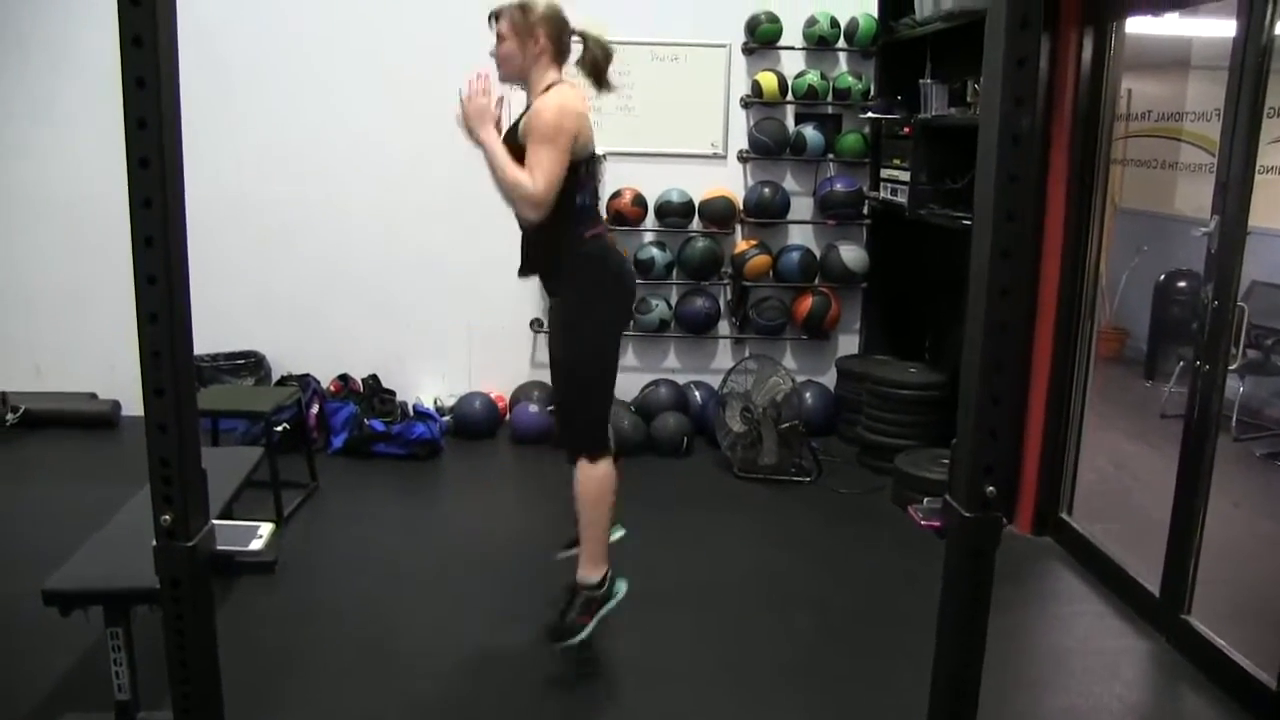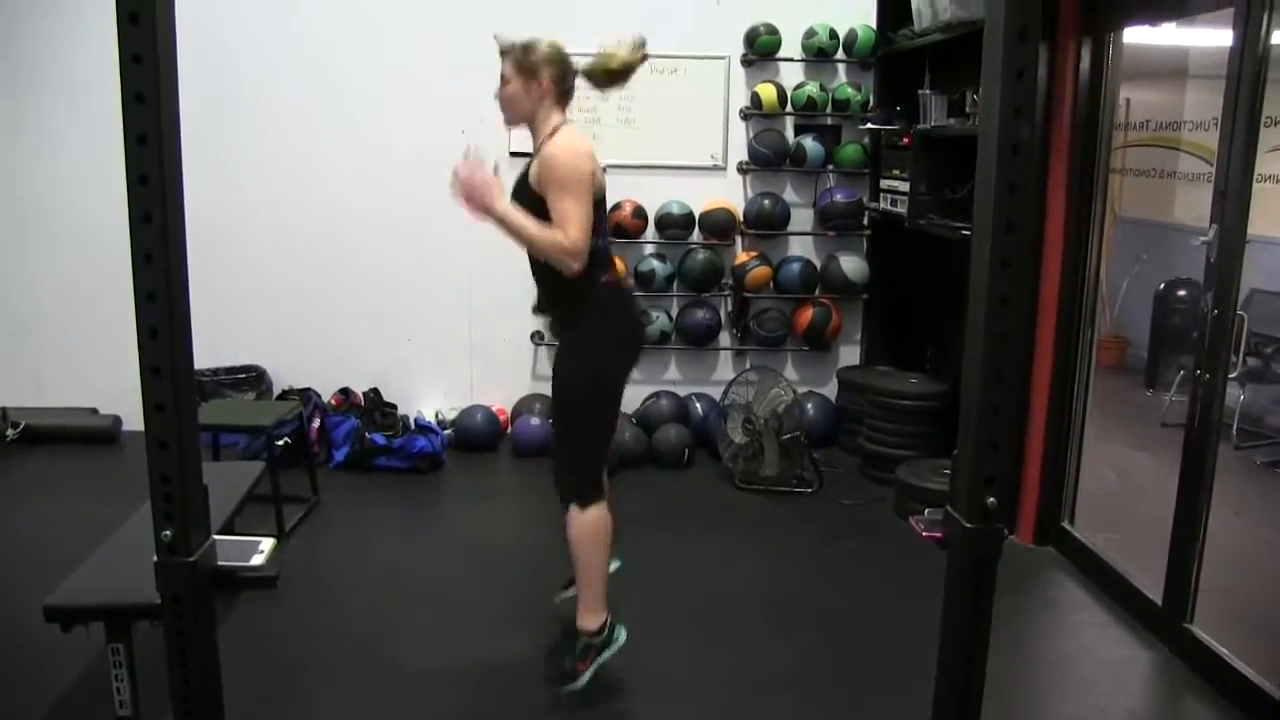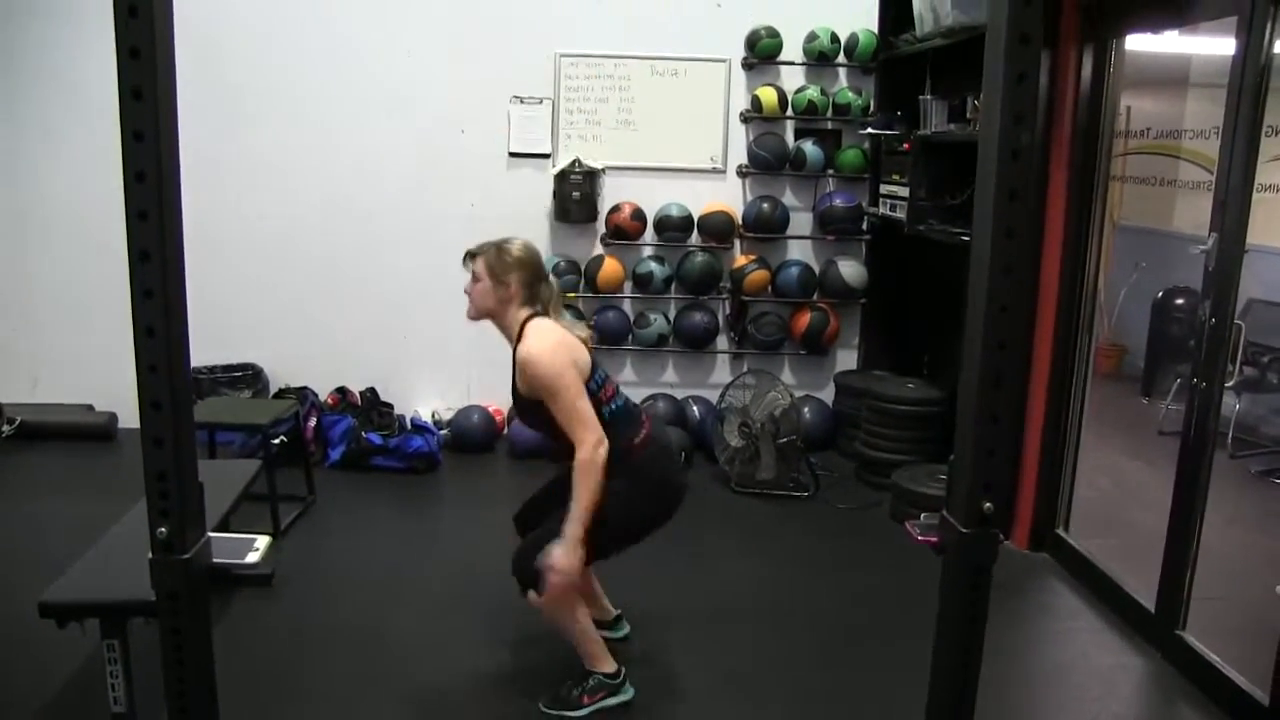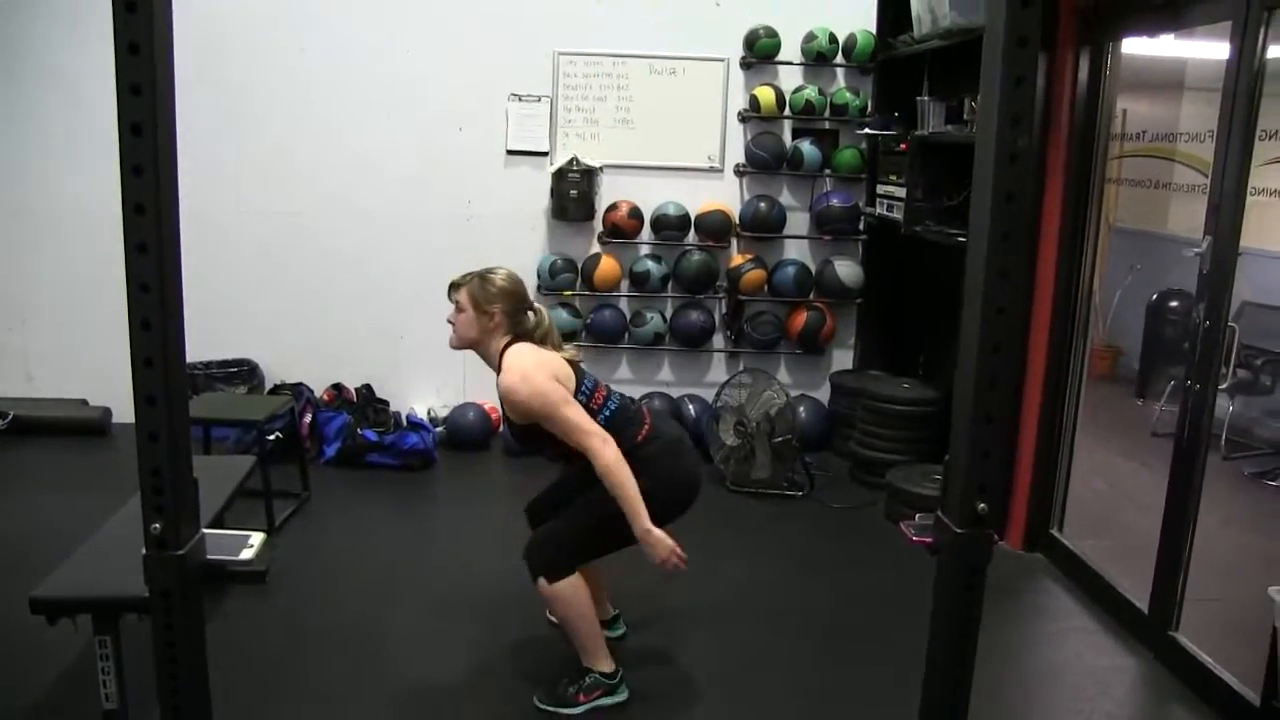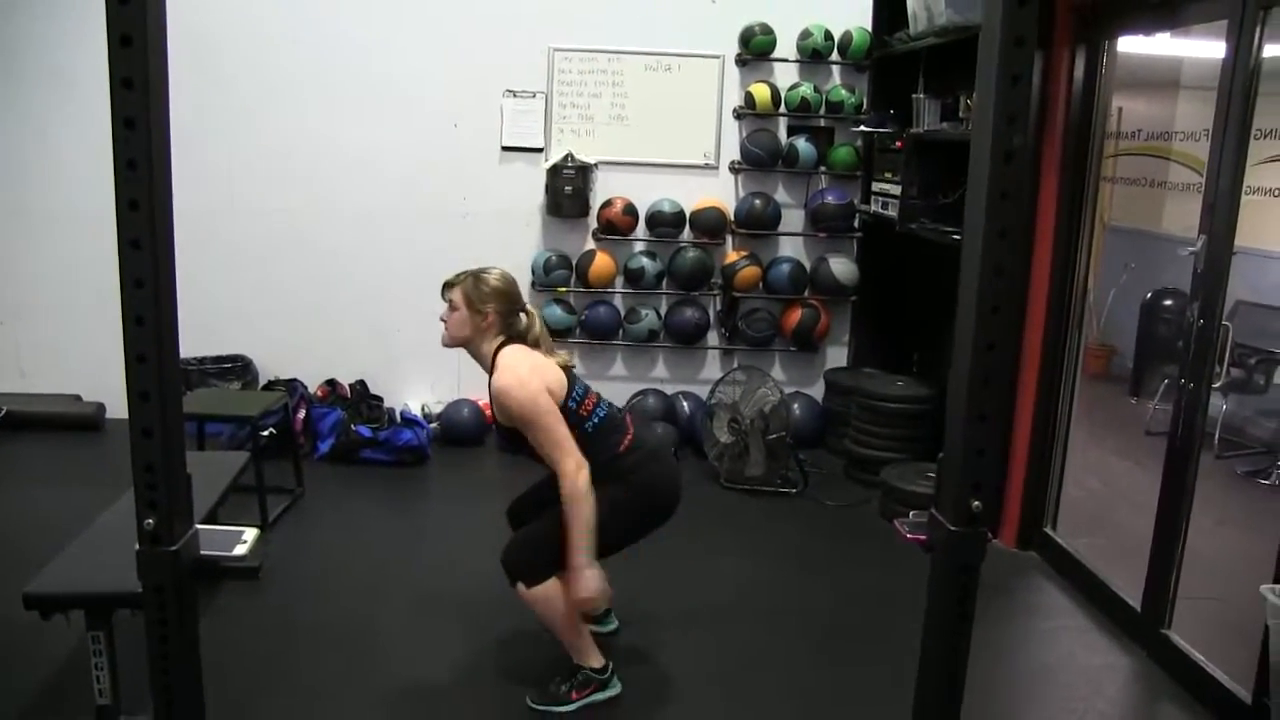
dt=0.3s
person 1, frame 1
left shoulder: (555, 105)
right shoulder: (549, 101)
left elbow: (534, 204)
right elbow: (534, 196)
left wrist: (486, 138)
right wrist: (492, 137)
left hip: (586, 281)
right hip: (581, 276)
left knee: (581, 428)
right knee: (586, 414)
left ankle: (594, 580)
right ankle: (598, 521)
person 1, frame 2
left shoulder: (565, 150)
right shoulder: (552, 147)
left elbow: (571, 253)
left wrist: (496, 207)
right wrist: (496, 203)
left hip: (600, 324)
right hip: (589, 319)
left knee: (576, 472)
right knee: (581, 453)
left ankle: (595, 627)
right ankle: (596, 556)
person 1, frame 3
left shoulder: (536, 351)
right shoulder: (535, 333)
left elbow: (591, 444)
left wrist: (573, 542)
left hip: (645, 477)
right hip: (631, 459)
left knee: (535, 563)
right knee: (533, 523)
left ankle: (606, 677)
right ankle: (604, 616)
person 1, frame 4
left shoulder: (517, 379)
right shoulder: (522, 356)
left elbow: (599, 447)
left wrist: (645, 531)
left hip: (661, 468)
right hip: (646, 448)
left knee: (546, 553)
right knee: (544, 516)
left ankle: (602, 677)
right ankle: (602, 614)
person 1, frame 5
left shoulder: (514, 378)
right shoulder: (512, 359)
left elbow: (573, 469)
left wrist: (584, 565)
left hip: (641, 482)
right hip: (626, 461)
left knee: (524, 557)
right knee: (527, 518)
left ankle: (593, 672)
right ankle: (591, 610)
